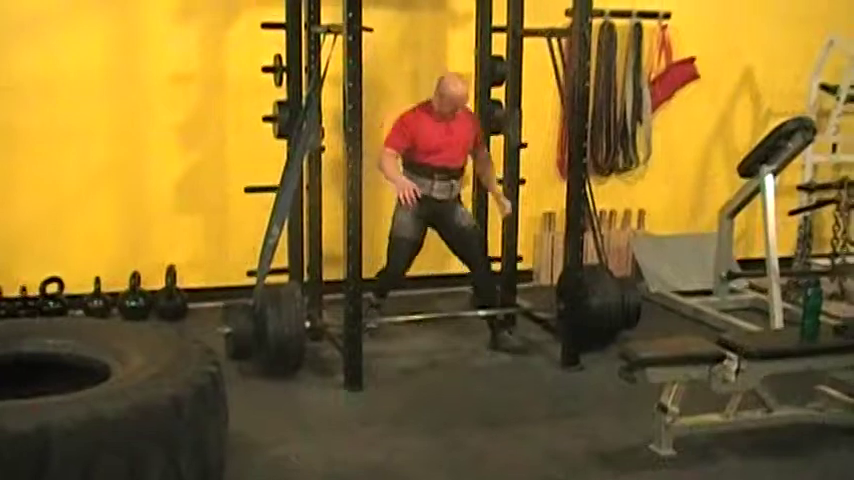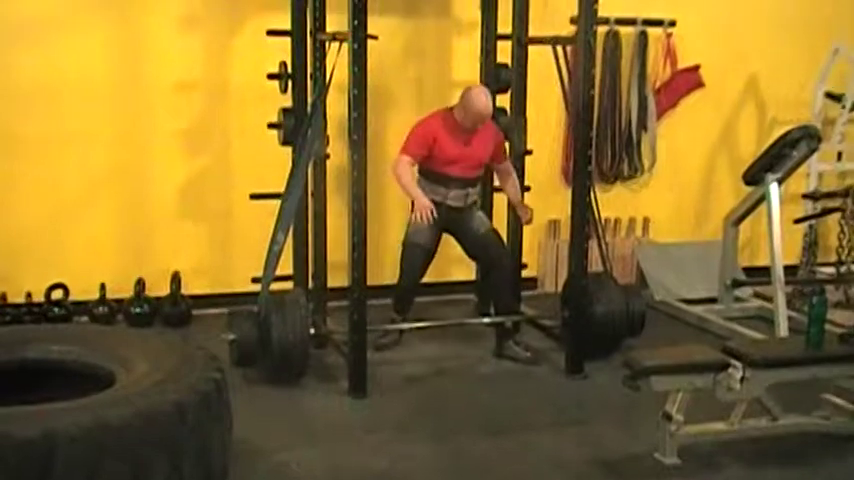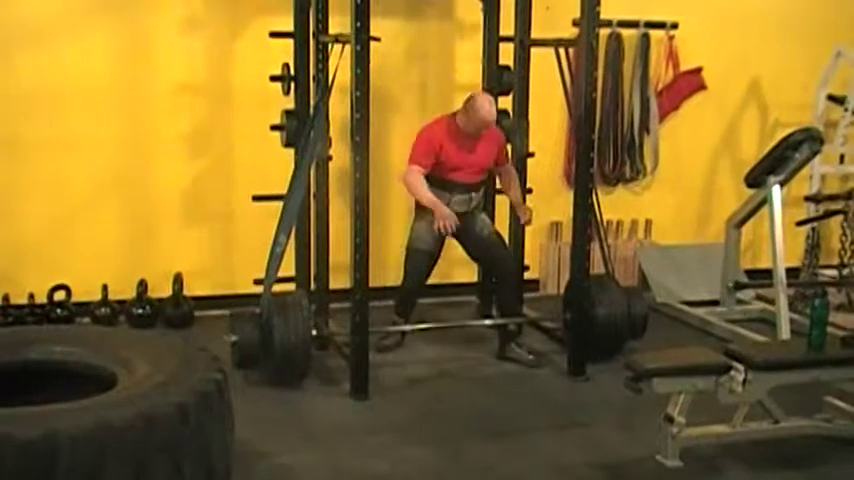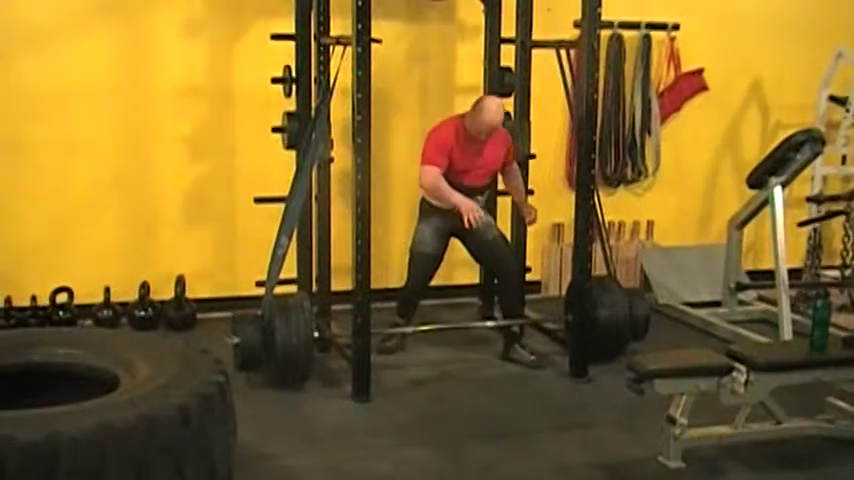
dt=0.2s
person 1, frame 1
left shoulder: (470, 121)
right shoulder: (412, 120)
left elbow: (482, 157)
right elbow: (386, 157)
left wrist: (497, 194)
right wrist: (400, 180)
left hip: (450, 201)
right hip: (415, 199)
left knee: (479, 257)
right knee: (398, 263)
left ankle: (498, 329)
right ankle: (374, 304)
person 1, frame 2
left shoulder: (492, 131)
right shoulder: (430, 127)
left elbow: (504, 168)
right elbow: (401, 165)
left wrist: (518, 204)
right wrist: (418, 197)
left hip: (467, 208)
right hip: (431, 206)
left knee: (500, 262)
right knee: (411, 270)
left ankle: (507, 337)
right ankle: (396, 325)
person 1, frame 3
left shoulder: (495, 135)
right shoulder: (434, 133)
left elbow: (505, 170)
right elbow: (412, 175)
left wrist: (518, 204)
right wrist: (438, 207)
left hip: (471, 211)
right hip: (435, 212)
left knee: (506, 267)
right knee: (415, 275)
left ankle: (509, 340)
right ankle: (398, 328)
person 1, frame 4
left shoulder: (502, 137)
right shoulder: (444, 134)
left elbow: (510, 170)
right elbow: (428, 178)
left wrist: (523, 203)
right wrist: (461, 202)
left hip: (476, 213)
right hip: (438, 211)
left knee: (510, 269)
right knee: (418, 276)
left ankle: (513, 341)
right ankle: (399, 329)
